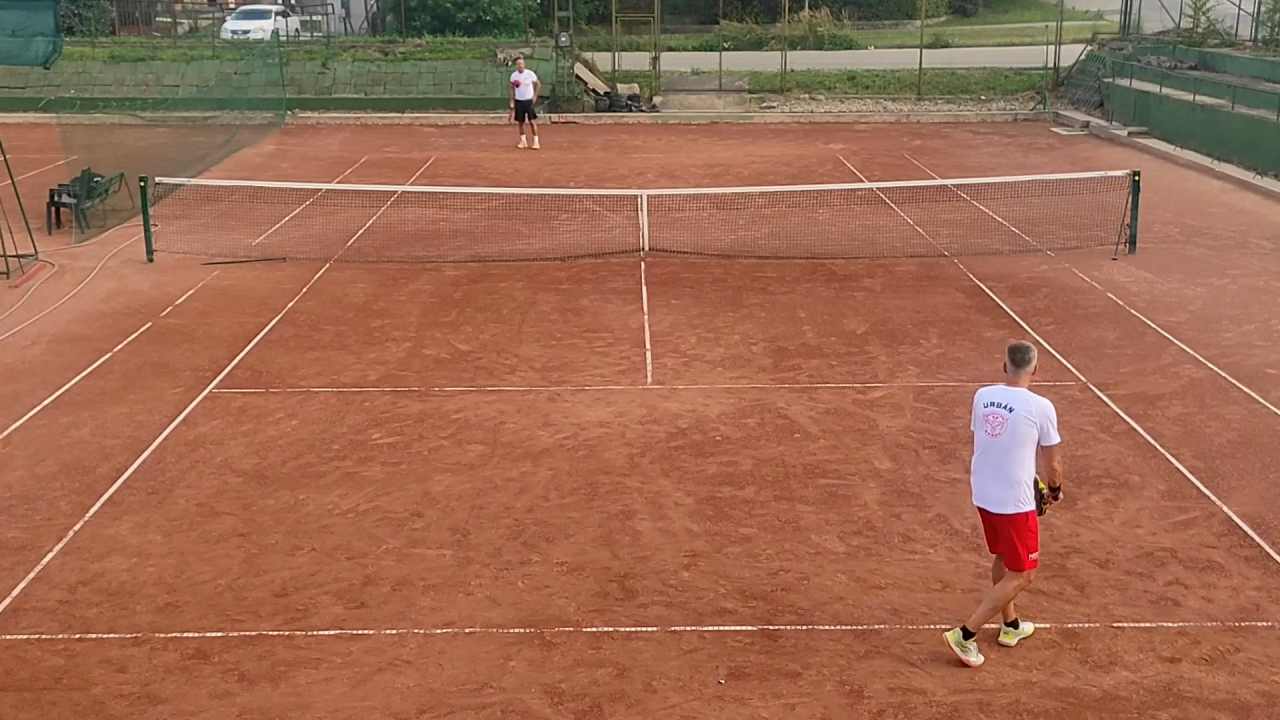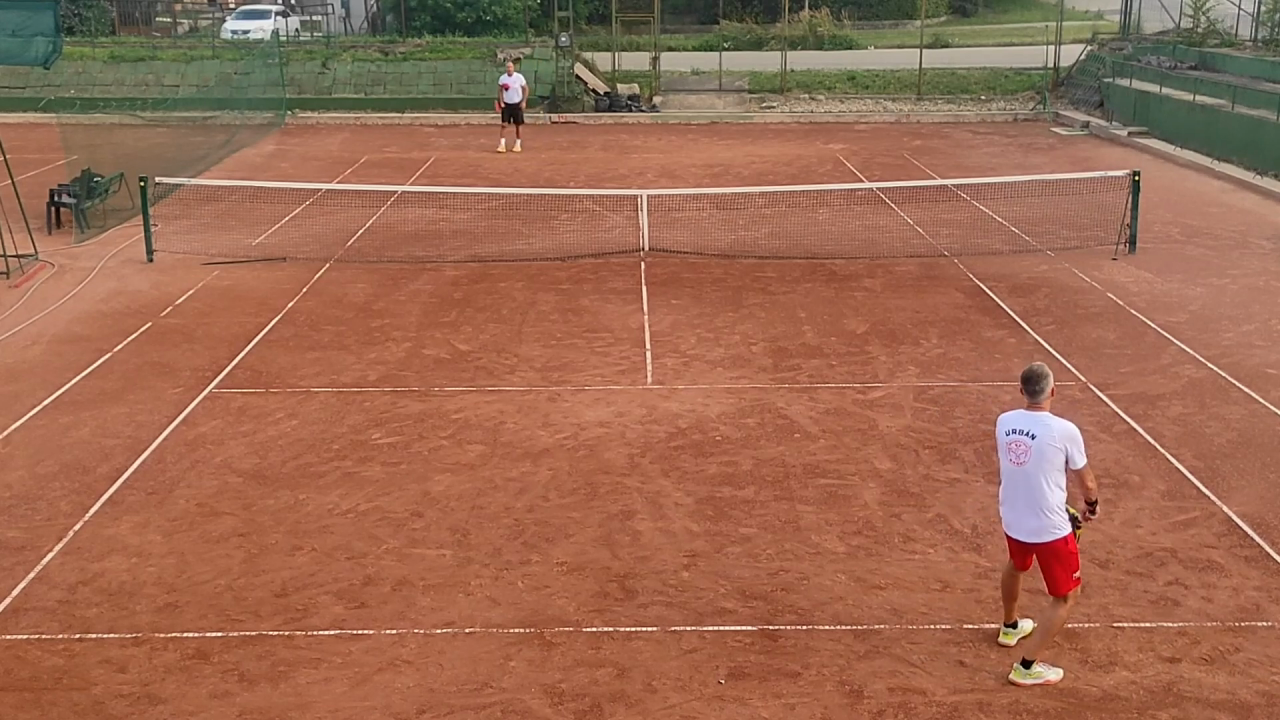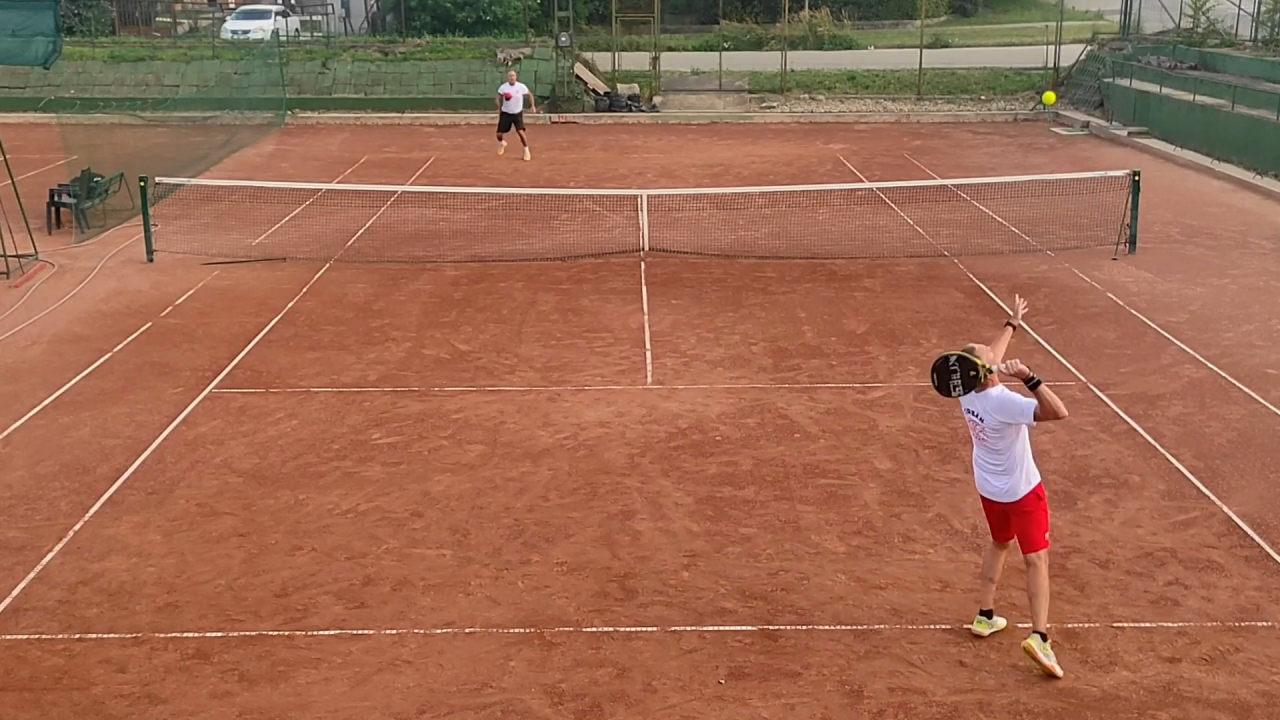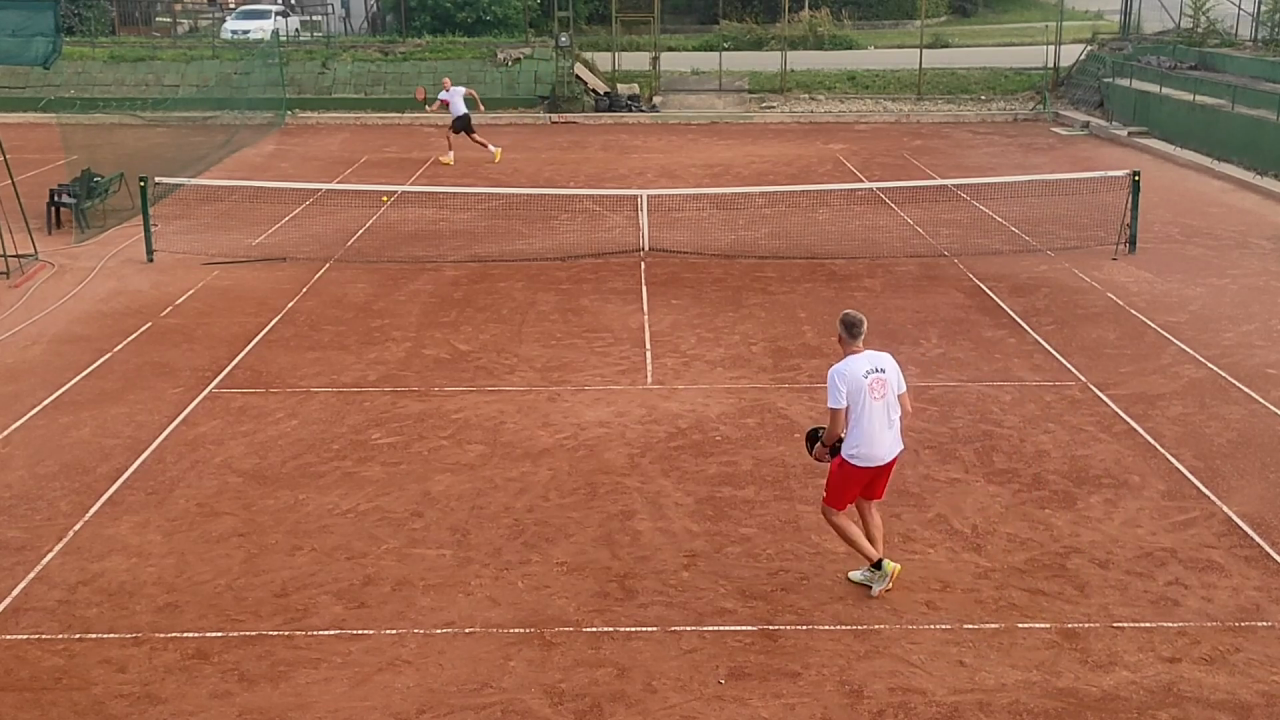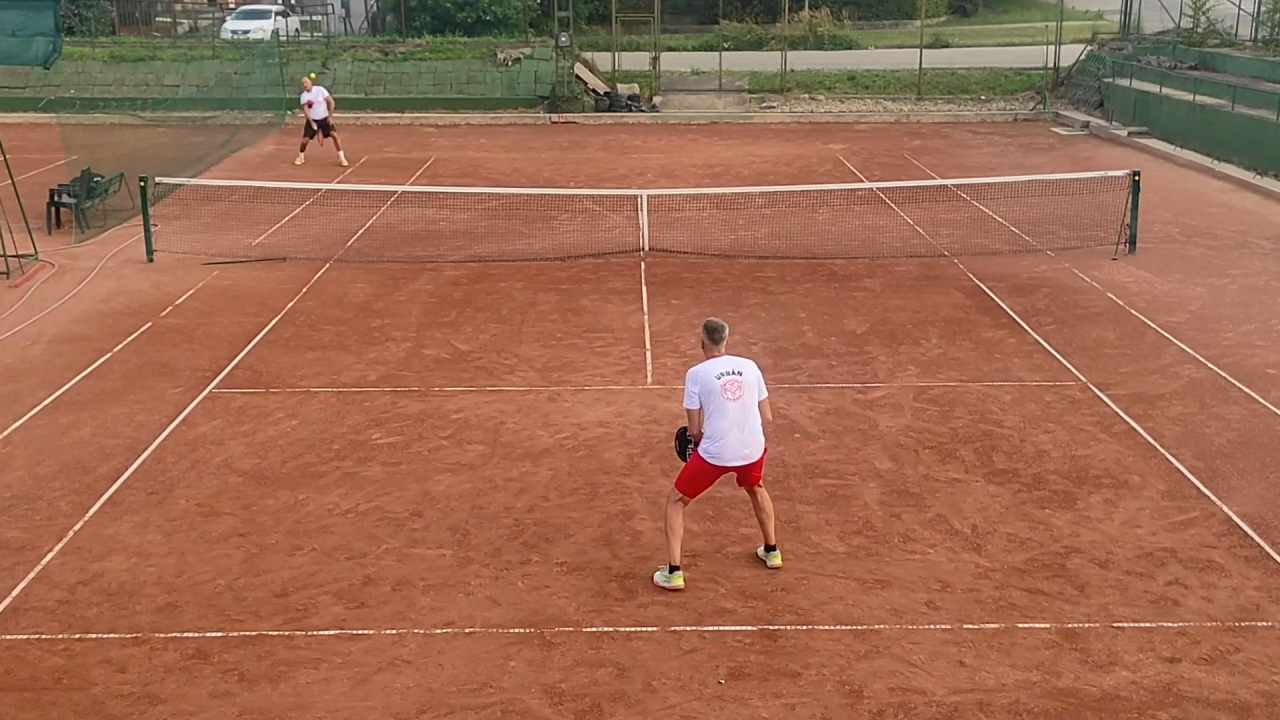
dt=1s
person 1, frame 1
left shoulder: (982, 397)
right shoulder: (1041, 407)
right elbow: (1053, 464)
right wrist: (1054, 489)
left hip: (983, 495)
right hip: (1015, 502)
left knee: (1004, 560)
right knee: (1021, 575)
left ankle: (1011, 625)
right ankle: (965, 633)
person 1, frame 2
left shoulder: (1004, 422)
right shoulder: (1065, 431)
right elbow: (1087, 484)
right wrist: (1091, 505)
left hip: (1013, 522)
right hip: (1051, 529)
left knee: (1015, 566)
right knee: (1065, 596)
left ankle: (1010, 627)
right ankle: (1026, 666)
person 1, frame 3
left shoulder: (967, 393)
right shoulder: (1005, 402)
left elbow: (992, 355)
right elbow: (1058, 413)
left wrist: (1012, 323)
right wrist: (1029, 377)
left hip: (988, 488)
right hip: (1022, 490)
left knee: (999, 544)
right knee: (1036, 562)
left ankle: (985, 616)
right ankle: (1038, 637)
person 1, frame 4
left shoulder: (839, 372)
right shoulder: (887, 360)
left elbow: (836, 428)
right elbow: (905, 409)
left wrist: (823, 446)
left hip: (858, 455)
right hip: (891, 450)
left knee: (832, 511)
right knee: (867, 505)
left ankle: (880, 566)
right ankle: (876, 571)
person 1, frame 5
left shoulder: (696, 374)
right shoulder: (750, 367)
left elbow: (694, 430)
right elbow: (767, 417)
left hip: (714, 454)
right hip: (753, 451)
left knee: (675, 501)
right knee: (756, 489)
left ankle: (674, 571)
right ankle: (771, 551)
